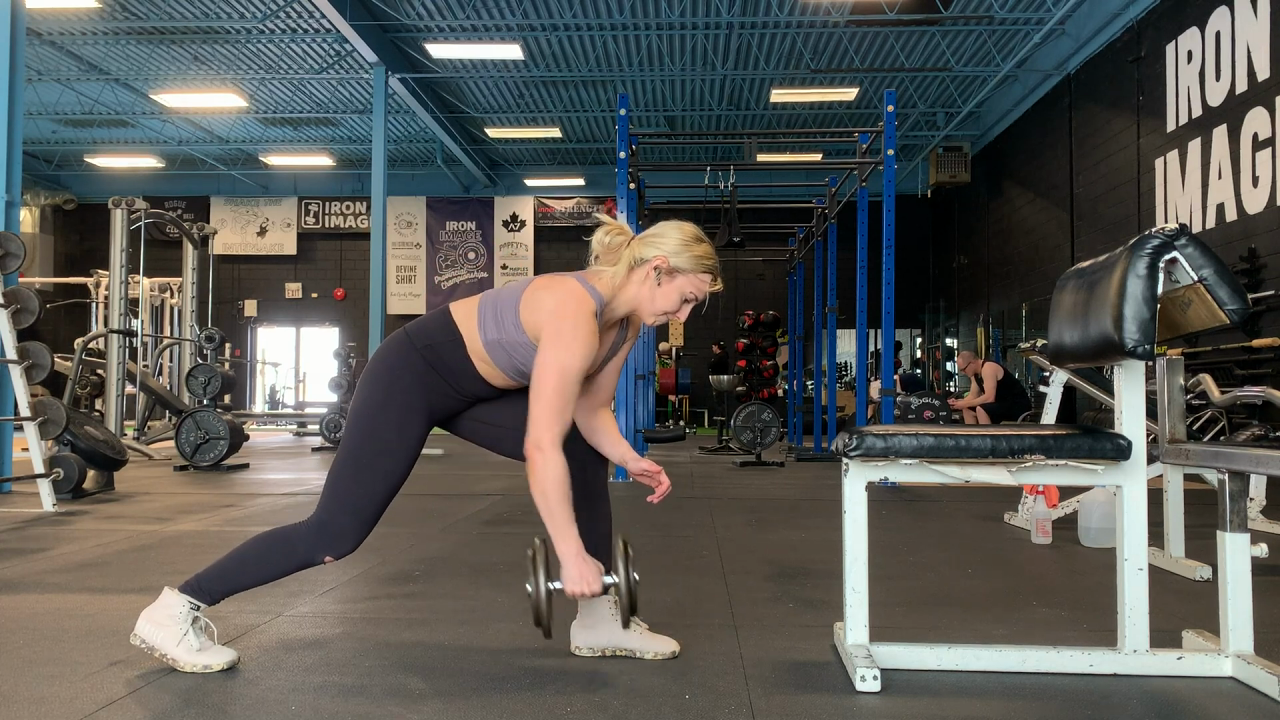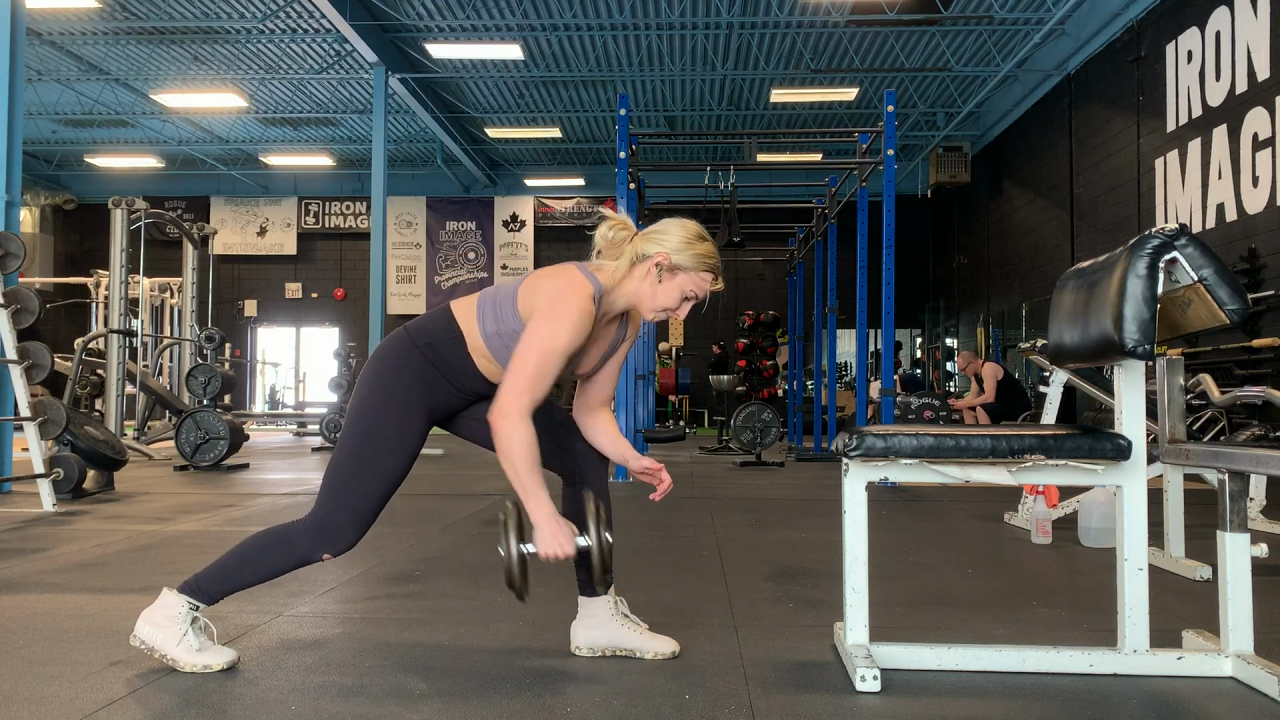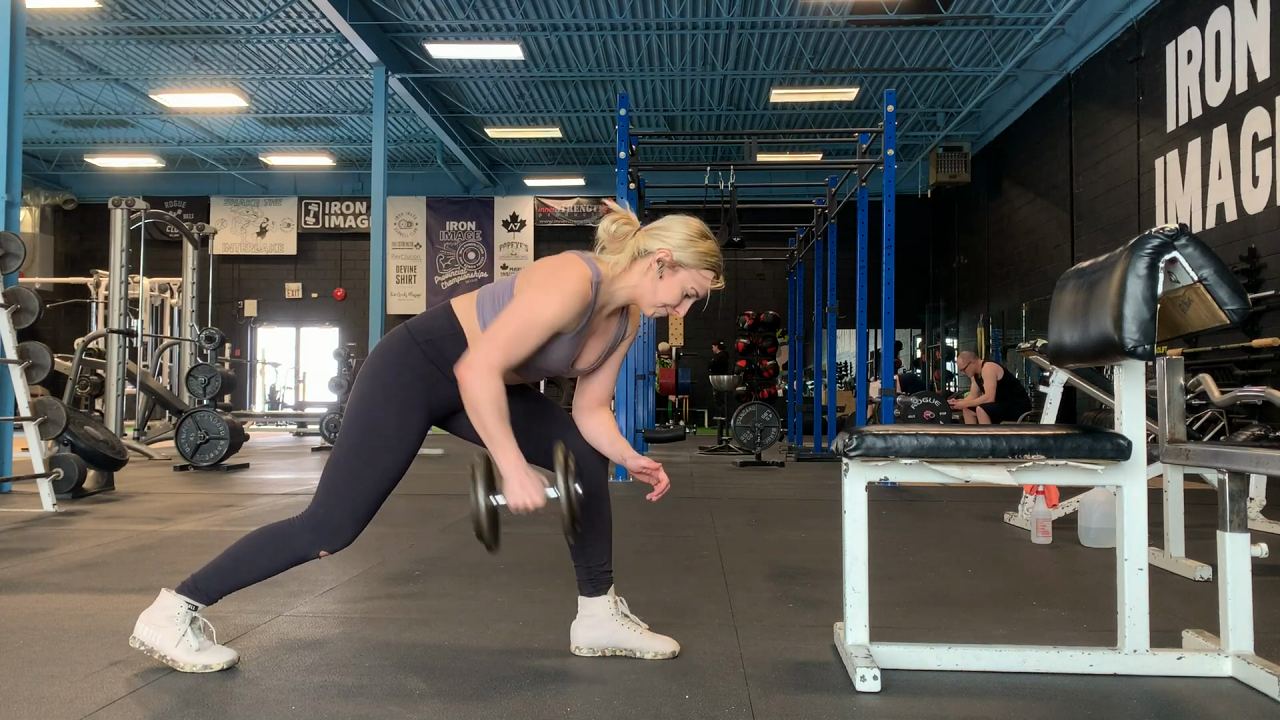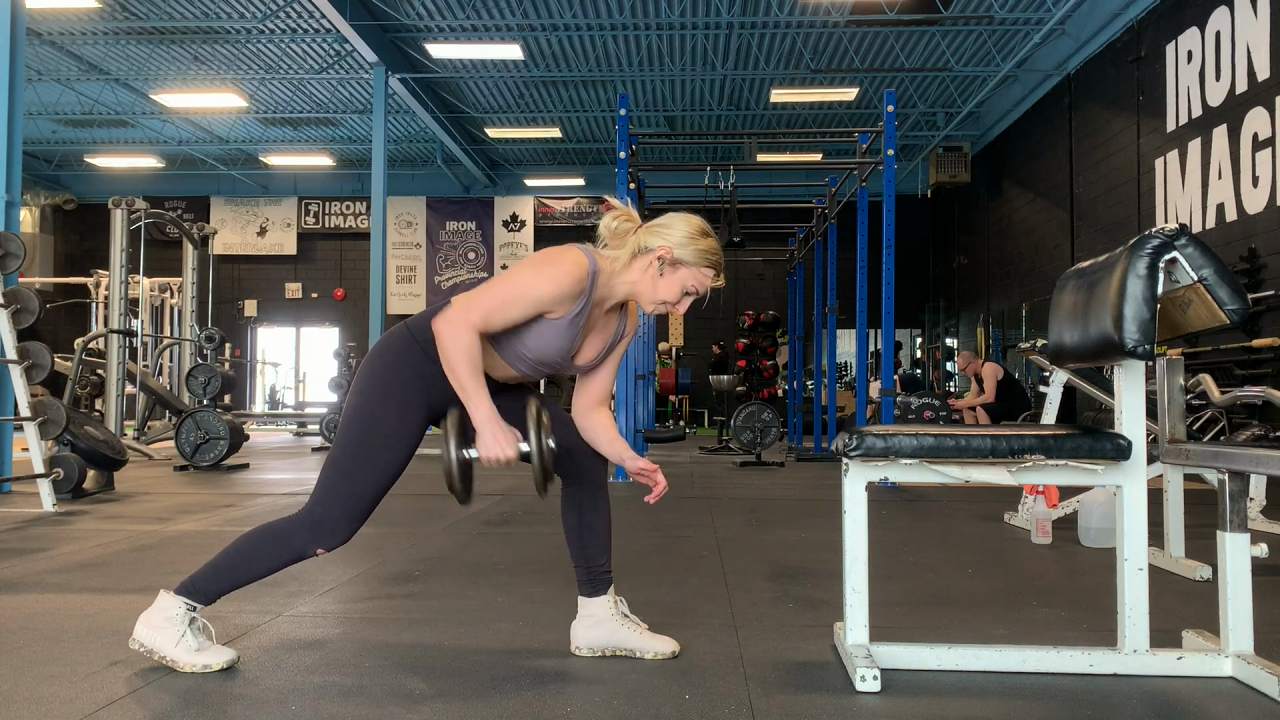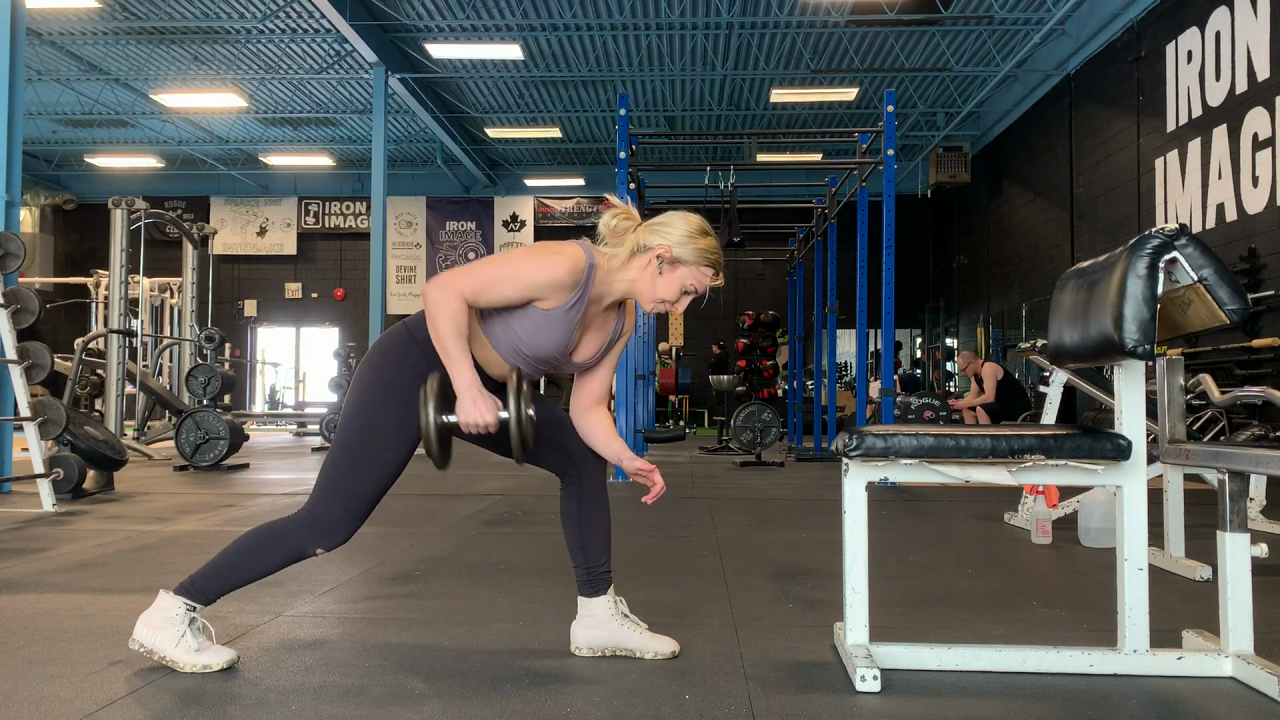
dt=0.1s
person 1, frame 1
left shoulder: (626, 325)
right shoulder: (575, 311)
left elbow: (590, 412)
right elbow: (539, 447)
left wrist: (631, 459)
right wrist: (573, 557)
left hip: (477, 388)
right hip: (414, 372)
left knee: (590, 462)
right knee: (337, 531)
left ankle: (596, 621)
right ankle: (173, 612)
person 1, frame 2
left shoulder: (626, 321)
right shoulder: (573, 299)
left elbow: (590, 410)
right elbow: (510, 417)
left wrist: (631, 458)
right wrist: (545, 520)
left hip: (474, 386)
right hip: (414, 371)
left knee: (588, 460)
right knee: (335, 528)
left ankle: (598, 617)
right ankle: (172, 612)
person 1, frame 3
left shoulder: (626, 321)
right shoulder: (573, 282)
left elbow: (591, 407)
right elbow: (475, 371)
left wrist: (629, 457)
right wrist: (513, 471)
left hip: (482, 384)
right hip: (414, 368)
left knee: (586, 461)
right knee: (333, 525)
left ankle: (598, 617)
right ankle: (171, 613)
person 1, frame 4
left shoulder: (625, 318)
right shoulder: (571, 272)
left elbow: (590, 406)
right elbow: (452, 324)
left wrist: (628, 458)
right wrist: (487, 424)
left hip: (486, 380)
right hip: (414, 367)
left knee: (585, 460)
right knee: (329, 522)
left ankle: (598, 616)
right ankle: (170, 613)
person 1, frame 5
left shoulder: (622, 319)
right shoulder: (565, 266)
left elbow: (588, 408)
right elbow: (444, 288)
left wrist: (627, 459)
right wrist: (467, 387)
left hip: (486, 383)
right hip: (415, 366)
left knee: (585, 461)
right knee: (329, 523)
left ankle: (597, 617)
right ankle: (169, 614)
